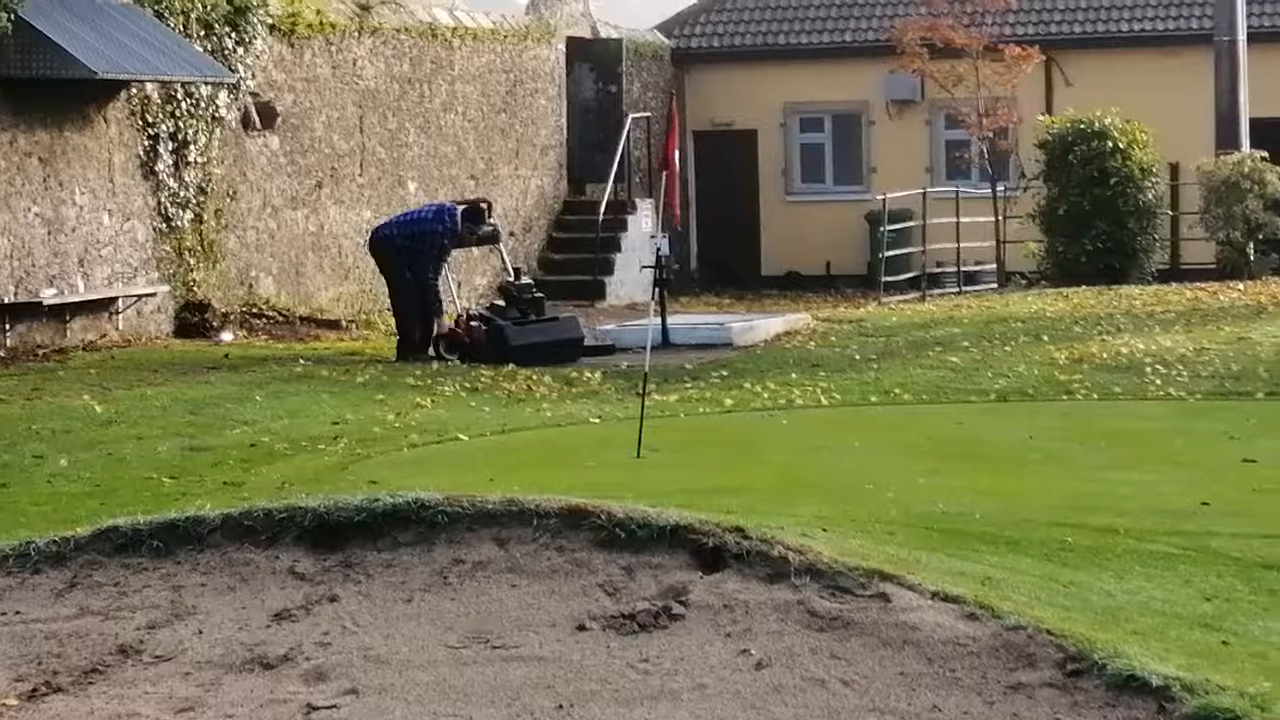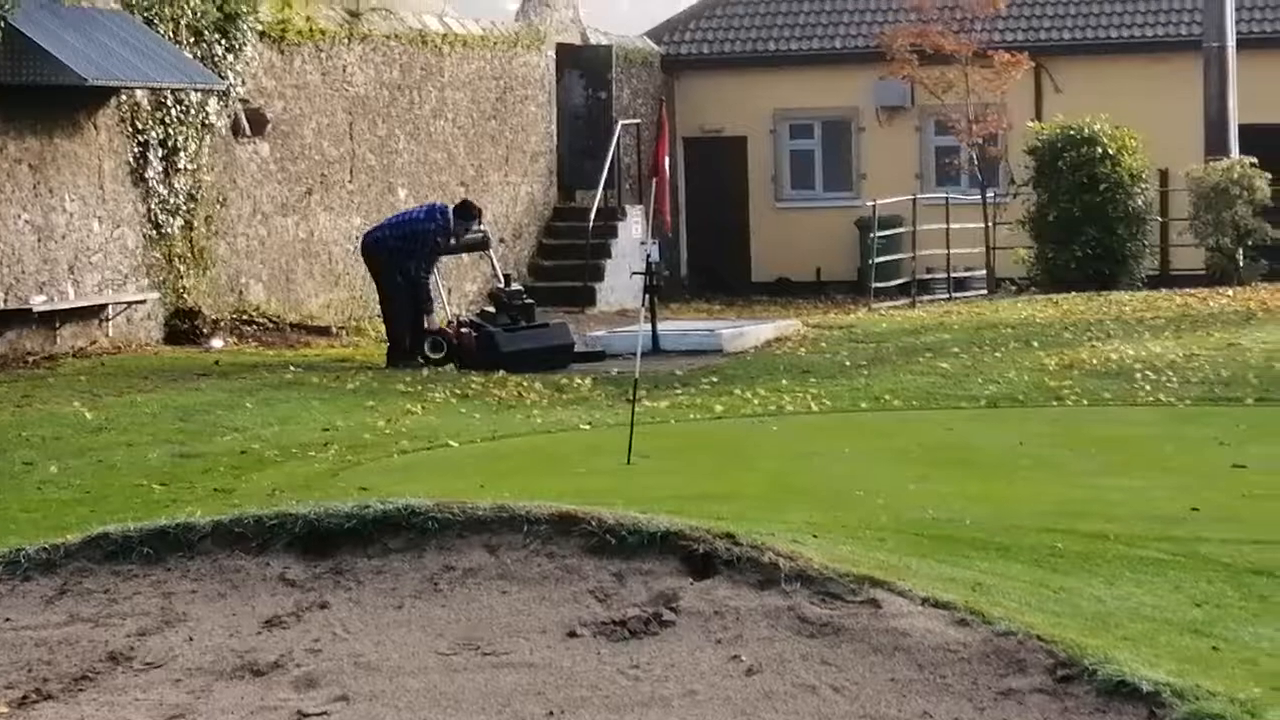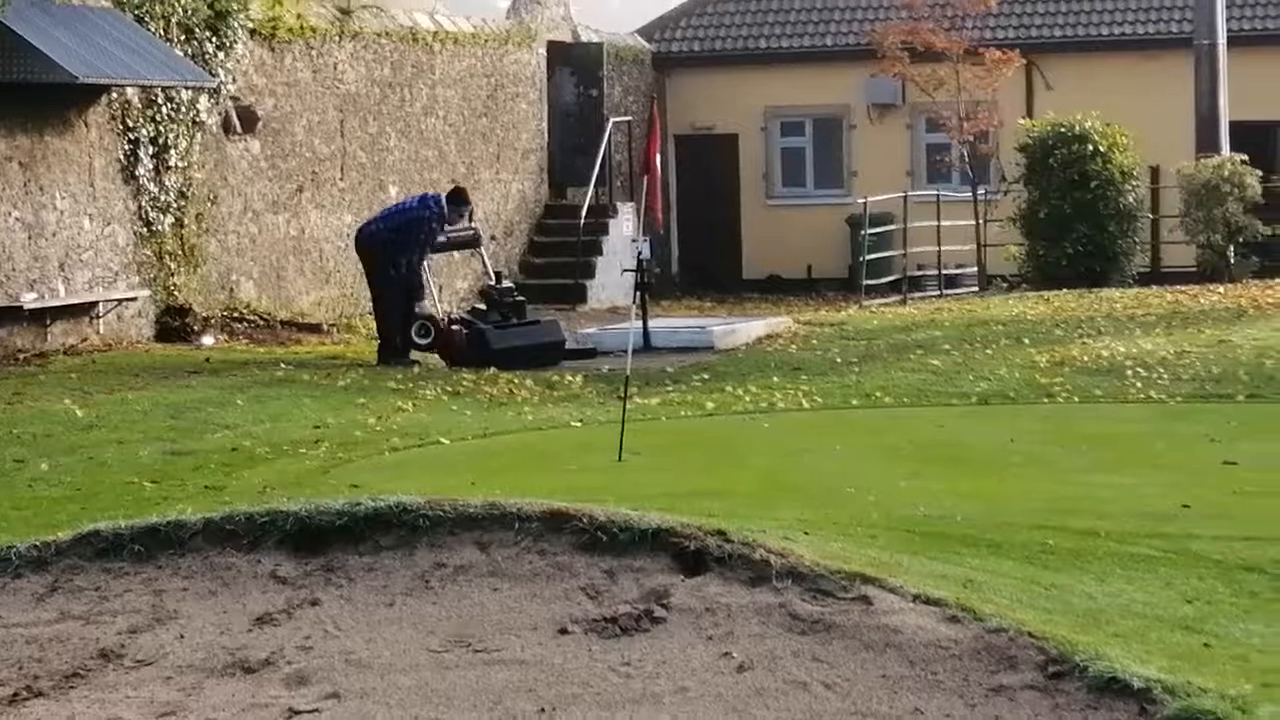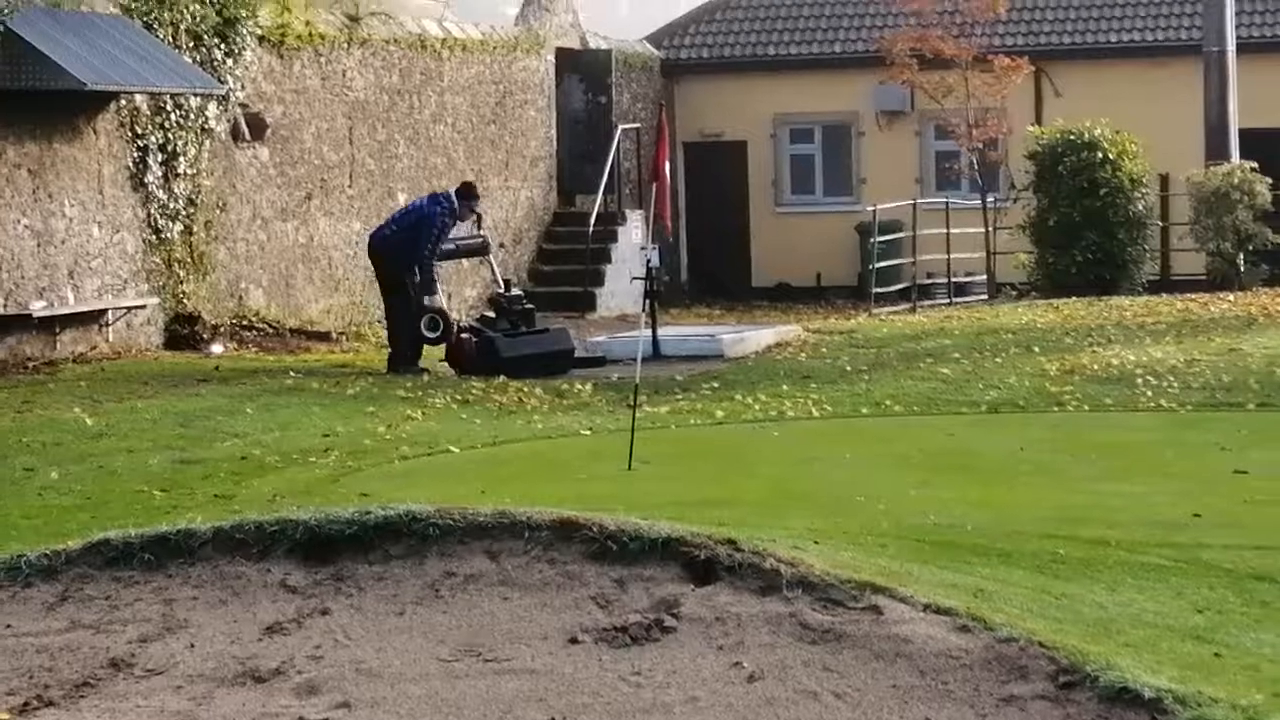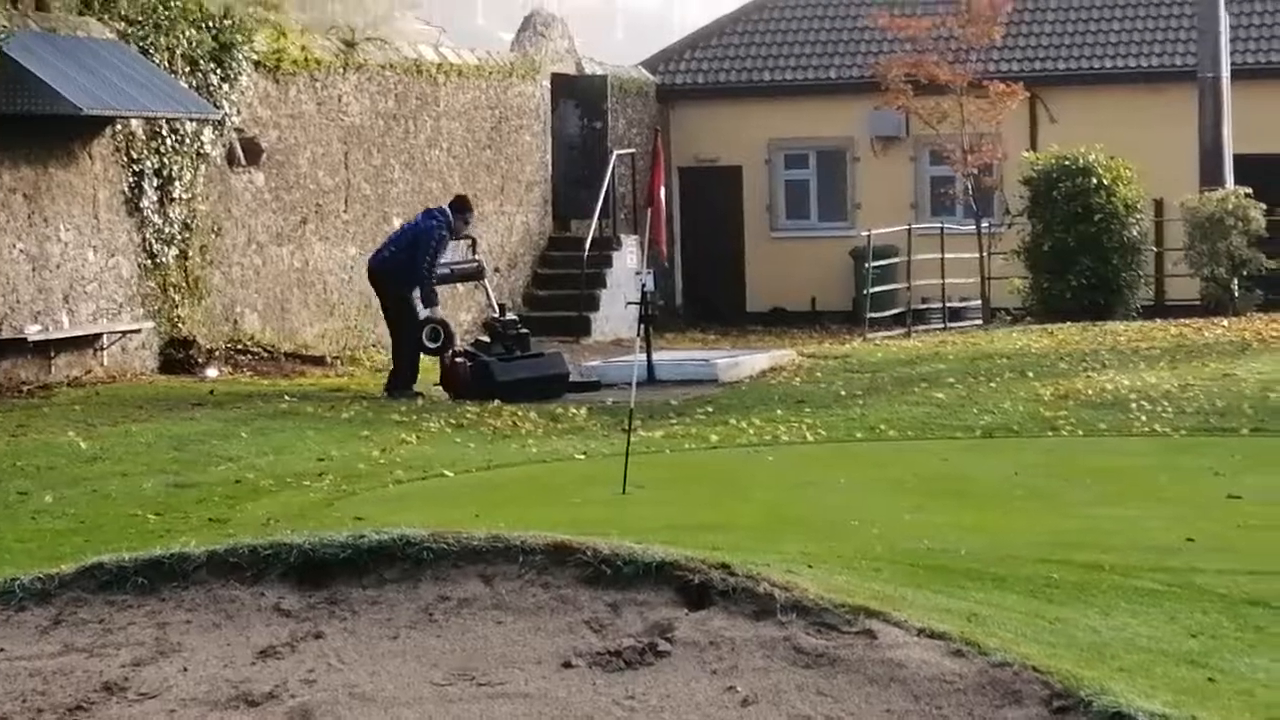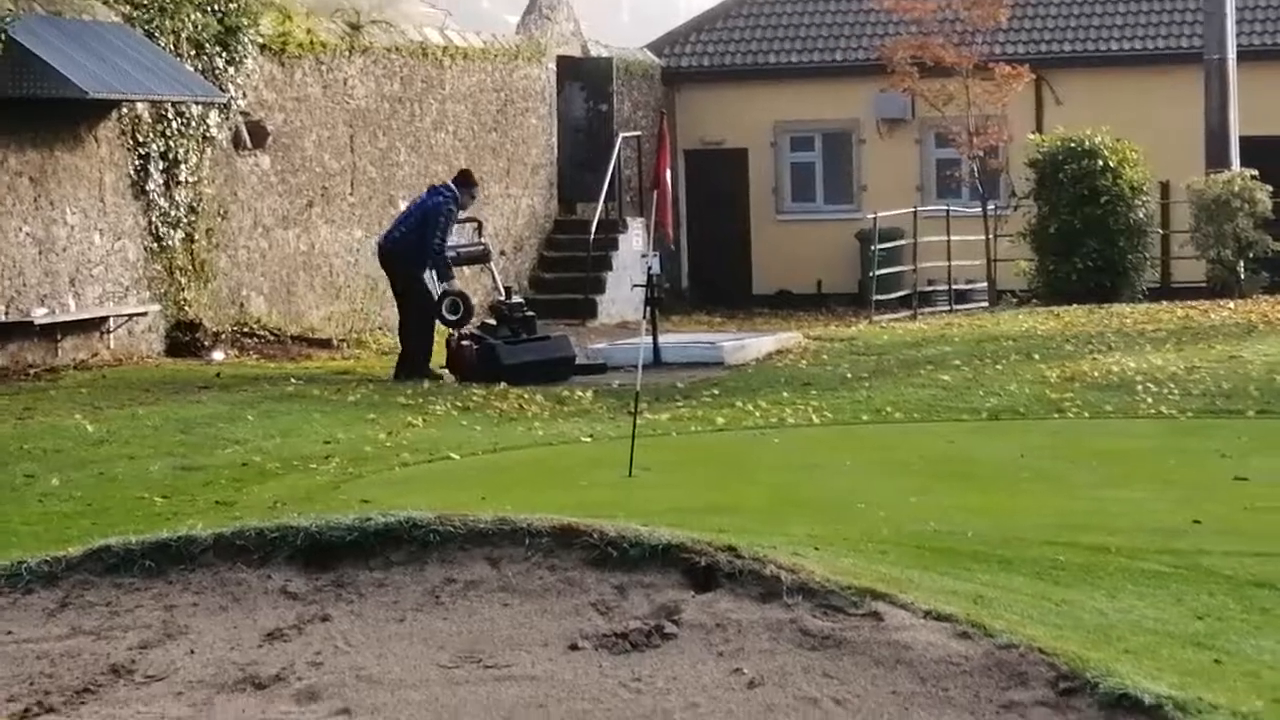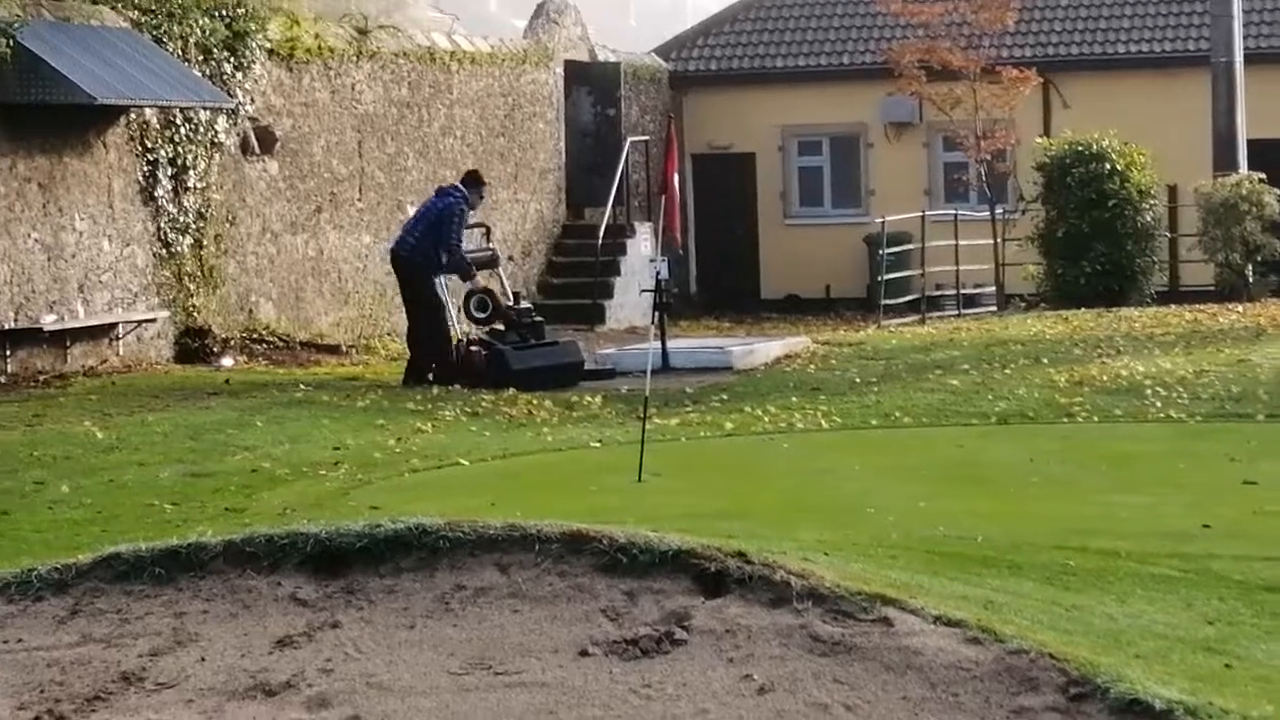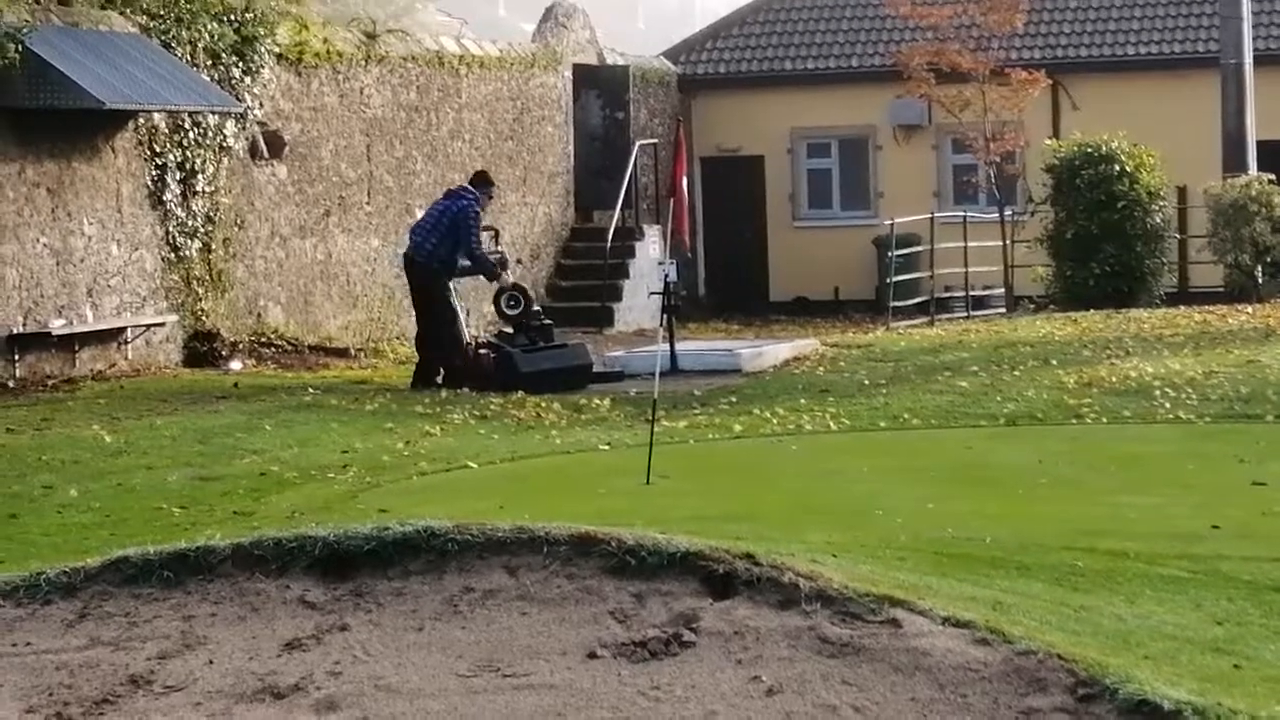
dt=0.1s
person 1, frame 1
left shoulder: (451, 214)
right shoulder: (441, 231)
right elbow: (430, 275)
right wrist: (440, 316)
left hip: (402, 246)
right hip: (386, 245)
left knee: (421, 294)
right knee: (408, 295)
left ankle: (419, 349)
right ankle: (409, 351)
person 1, frame 2
left shoulder: (441, 215)
right shoulder: (433, 231)
right elbow: (421, 274)
right wrist: (430, 315)
left hip: (390, 250)
right hip: (378, 249)
left knee: (413, 300)
right knee: (398, 302)
left ankle: (410, 355)
right ankle: (399, 357)
person 1, frame 3
left shoulder: (433, 206)
right shoulder: (428, 218)
right elbow: (413, 261)
right wrist: (420, 299)
left hip: (384, 245)
right hip: (373, 244)
left knee: (405, 297)
right knee: (390, 298)
left ankle: (400, 352)
right ankle: (390, 354)
person 1, frame 4
left shoulder: (440, 208)
right shoulder: (440, 216)
right elbow: (426, 256)
right wrist: (433, 293)
left hip: (389, 249)
right hip: (387, 251)
left knee: (413, 306)
right knee: (405, 306)
left ankle: (408, 361)
right ankle: (400, 362)
person 1, frame 5
left shoulder: (435, 223)
right shoulder: (437, 230)
right elbow: (424, 270)
right wrist: (432, 305)
left hip: (387, 272)
right hip: (389, 274)
left knee: (410, 328)
right knee: (410, 328)
left ankle: (403, 384)
right ankle: (399, 385)
person 1, frame 6
left shoulder: (436, 199)
right shoulder: (446, 206)
right elbow: (436, 246)
right wrist: (448, 278)
left hip: (392, 253)
right hip: (402, 256)
left knee: (412, 311)
right knee: (425, 310)
left ankle: (407, 367)
right ankle: (418, 367)
person 1, frame 7
left shoulder: (445, 200)
right shoulder: (457, 207)
right elbow: (452, 247)
right wrist: (471, 276)
left hip: (404, 258)
right hip: (416, 263)
left knee: (421, 318)
right knee: (436, 318)
left ankle: (417, 373)
right ankle: (446, 373)
person 1, frame 8
left shoulder: (446, 201)
right shoulder: (469, 209)
left elbow: (416, 230)
right elbow: (473, 250)
right wrist: (497, 275)
left hip: (413, 262)
right hip: (431, 268)
left knee: (428, 323)
right knee: (448, 325)
left ankle: (424, 377)
right ankle: (454, 378)
